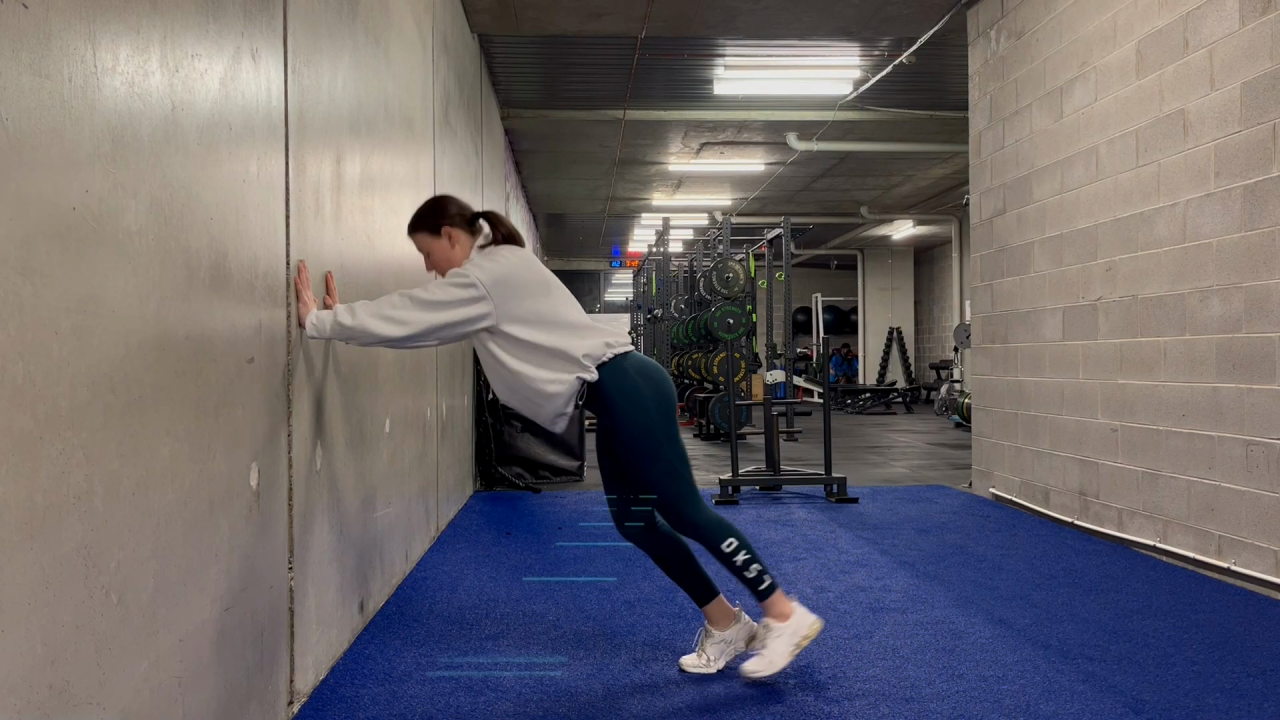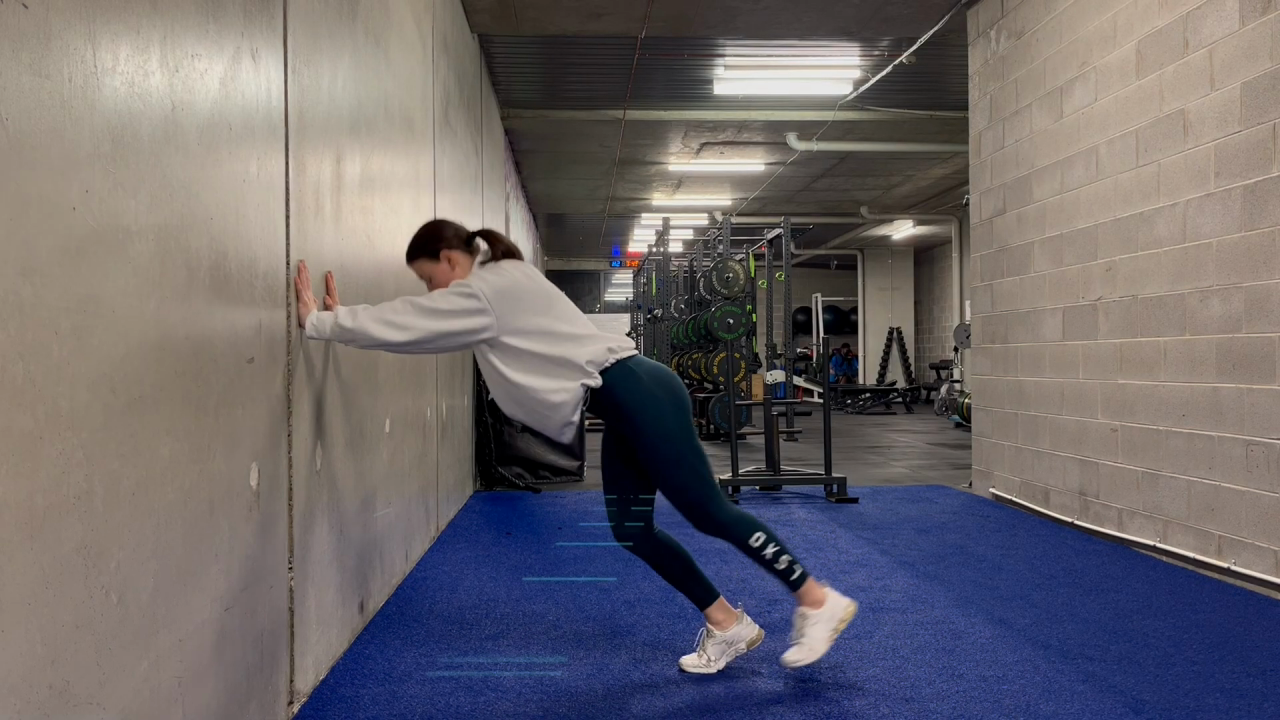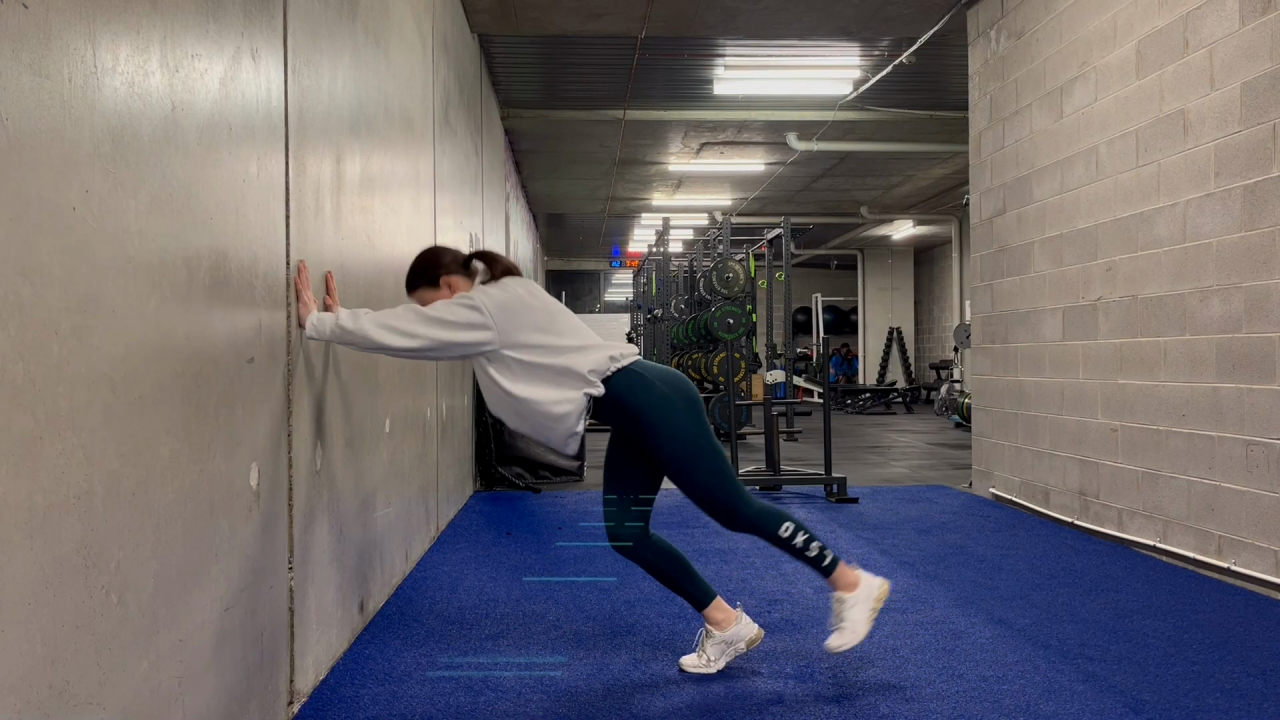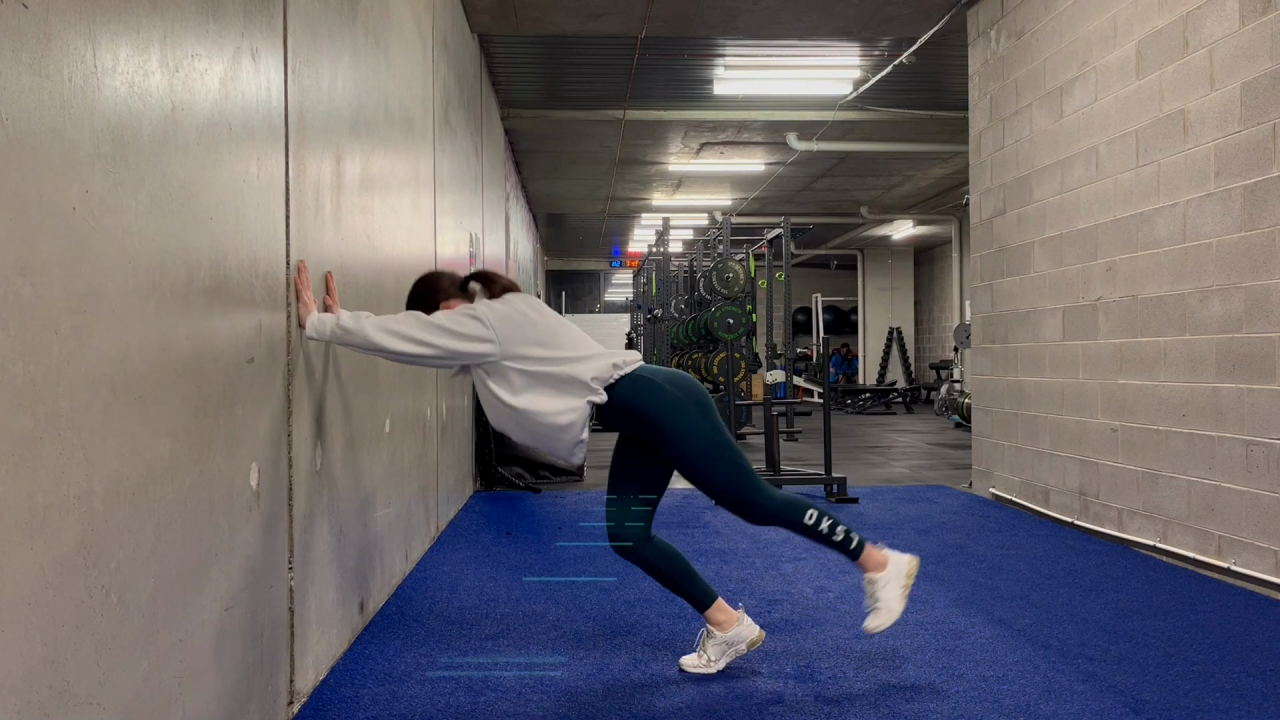
dt=0.1s
person 1, frame 1
left shoulder: (488, 275)
right shoulder: (490, 275)
left elbow: (405, 317)
right elbow: (410, 317)
left wrist: (318, 320)
right wrist: (342, 313)
left hip: (627, 388)
right hip: (616, 395)
left knee: (682, 511)
right knee: (636, 522)
left ankle: (783, 614)
right ankle: (728, 623)
person 1, frame 2
left shoulder: (488, 289)
right shoulder: (496, 287)
left elbow: (409, 324)
right elbow: (417, 326)
left wrist: (317, 321)
right wrist: (343, 317)
left hip: (637, 394)
right hip: (624, 403)
left knee: (707, 511)
right knee: (631, 529)
left ankle: (819, 602)
right ankle: (728, 624)
person 1, frame 3
left shoulder: (489, 305)
right shoulder: (491, 309)
left elbow: (405, 328)
right elbow: (409, 333)
left wrist: (318, 320)
right wrist: (342, 318)
left hip: (648, 399)
right hip: (634, 412)
left knee: (731, 510)
right knee: (625, 532)
left ankle: (851, 584)
right ankle: (727, 625)
person 1, frame 4
left shoulder: (489, 319)
right shoulder: (495, 321)
left elbow: (408, 335)
right elbow: (413, 339)
left wrist: (318, 321)
right wrist: (342, 321)
left hip: (658, 403)
right hip: (642, 417)
left knee: (753, 502)
right knee: (626, 533)
left ankle: (880, 563)
right ankle: (728, 625)
